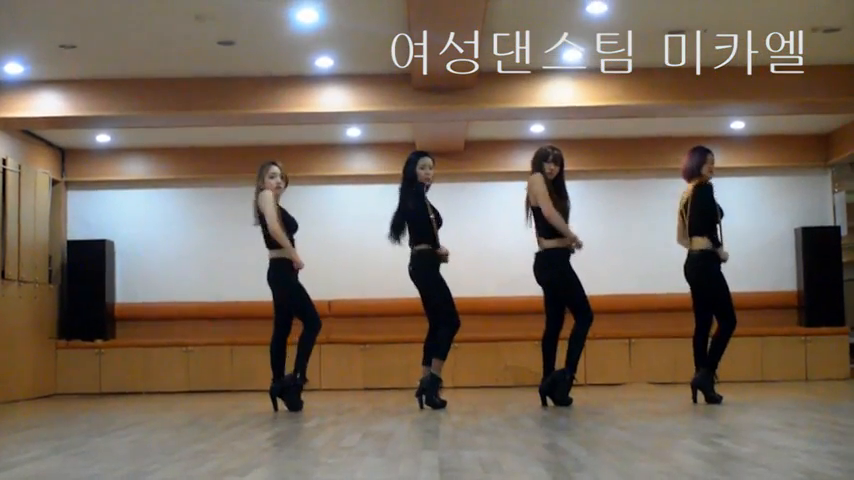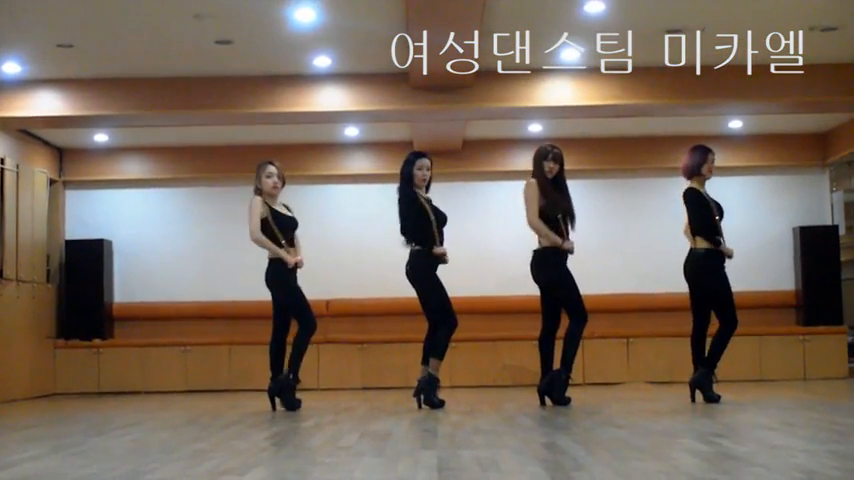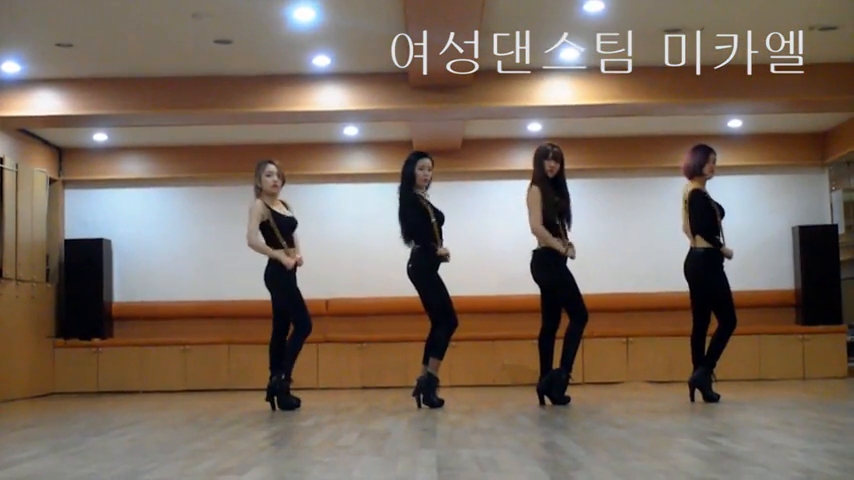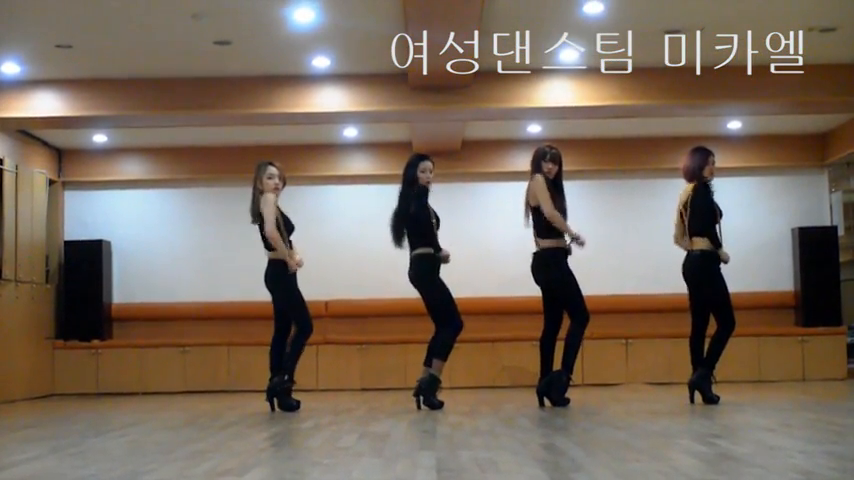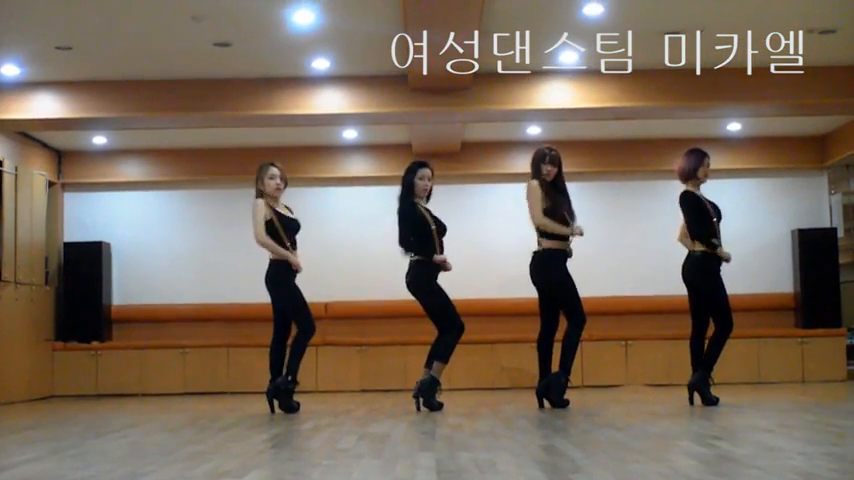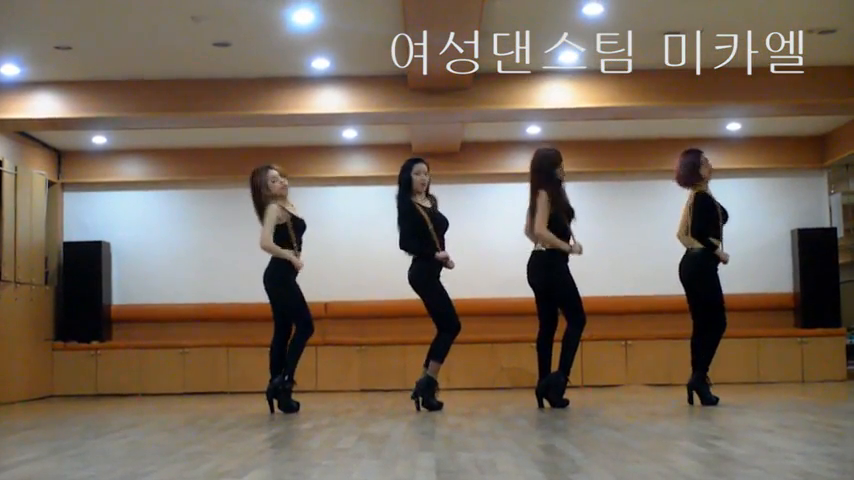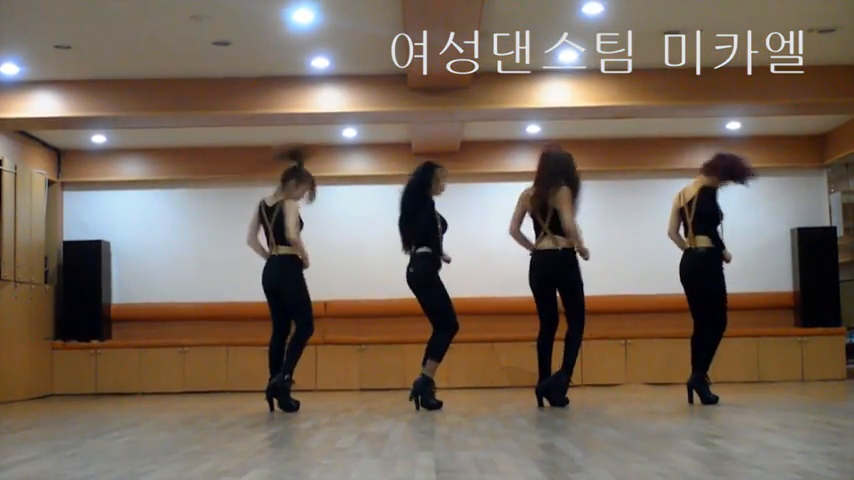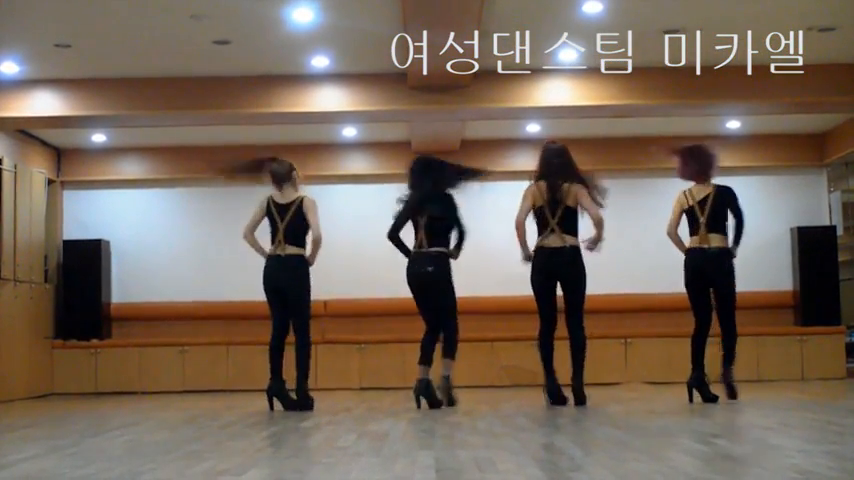
dt=0.3s
person 1, frame 1
left shoulder: (552, 188)
right shoulder: (536, 180)
left elbow: (548, 229)
right elbow: (549, 213)
left wrist: (568, 238)
right wrist: (573, 237)
left hip: (549, 261)
right hip: (553, 261)
left knee: (553, 324)
right knee: (584, 315)
left ankle: (550, 382)
right ankle: (566, 374)
person 1, frame 2
left shoulder: (555, 190)
right shoulder: (533, 184)
left elbow: (557, 223)
right elbow: (533, 221)
left wrist: (565, 242)
right wrist: (561, 242)
left hip: (551, 261)
right hip: (548, 261)
left knee: (550, 323)
right knee: (579, 316)
left ankle: (547, 382)
right ankle: (562, 374)
person 1, frame 3
left shoulder: (555, 189)
right shoulder: (536, 189)
left elbow: (557, 226)
right elbow: (536, 227)
left wrist: (566, 244)
right wrist: (563, 249)
left hip: (551, 261)
right hip: (548, 261)
left knee: (550, 322)
right knee: (579, 315)
left ankle: (547, 381)
right ankle: (561, 374)
person 1, frame 4
left shoulder: (551, 187)
right shoulder: (537, 181)
left elbow: (552, 222)
right elbow: (550, 213)
left wrist: (567, 236)
right wrist: (573, 235)
left hip: (548, 261)
right hip: (550, 261)
left knee: (552, 323)
right knee: (580, 316)
left ankle: (546, 383)
right ankle: (562, 375)
person 1, frame 5
left shoulder: (556, 191)
right shoulder: (535, 186)
left elbow: (553, 225)
right elbow: (538, 220)
left wrist: (569, 233)
right wrist: (571, 230)
left hip: (549, 262)
right hip: (549, 262)
left knee: (548, 325)
right knee: (577, 318)
left ankle: (545, 385)
right ankle: (560, 378)
person 1, frame 6
left shoulder: (542, 193)
right shoulder: (546, 193)
left elbow: (529, 230)
right elbow: (541, 230)
right wrist: (568, 247)
left hip: (538, 264)
right hip: (551, 264)
left knee: (547, 325)
right knee: (576, 319)
left ankle: (545, 384)
right ankle: (559, 378)
person 1, frame 7
left shoulder: (529, 194)
right shoulder: (563, 191)
left elbow: (513, 230)
right elbow: (569, 224)
right wrist: (580, 248)
left hip: (539, 263)
right hip: (562, 261)
left knee: (547, 323)
right knee: (576, 321)
left ankle: (545, 384)
right ankle: (562, 377)
person 1, frame 8
left shoulder: (534, 189)
right shoulder: (576, 188)
left elbow: (519, 221)
right elbow: (597, 217)
left wrist: (525, 250)
right wrist: (597, 238)
left hip: (543, 259)
right hip: (570, 258)
left knee: (547, 323)
right knee: (575, 322)
left ankle: (552, 385)
right ankle: (577, 384)
person 2, frame 1
left shoulder: (687, 194)
right shoulder: (703, 188)
left elbow: (682, 236)
right elbow: (706, 225)
right wrist: (719, 249)
left hip: (695, 262)
right hip: (705, 262)
left knee: (703, 324)
right knee: (727, 320)
left ankle: (702, 377)
right ankle: (705, 374)
person 2, frame 2
left shoulder: (698, 193)
right shoulder: (693, 193)
right elbow: (703, 227)
right wrist: (723, 248)
left hip: (696, 262)
right hip: (706, 262)
left knee: (700, 323)
right knee: (728, 321)
left ankle: (701, 377)
right ankle: (704, 373)
person 2, frame 3
left shoulder: (693, 192)
right shoulder: (697, 193)
right elbow: (703, 228)
right wrist: (723, 248)
left hip: (697, 261)
right hip: (706, 261)
left knee: (700, 322)
right knee: (727, 320)
left ankle: (700, 376)
right ankle: (703, 372)
person 2, frame 4
left shoulder: (688, 194)
right shoulder: (702, 189)
left elbow: (678, 237)
right elbow: (706, 226)
right wrist: (721, 251)
left hip: (693, 263)
right hip: (704, 263)
left knee: (699, 324)
right knee: (726, 322)
left ankle: (699, 377)
right ankle: (703, 374)
person 2, frame 5
left shoulder: (696, 197)
right shoulder: (689, 196)
left elbow: (684, 236)
right elbow: (697, 231)
left wrist: (702, 250)
right wrist: (720, 251)
left hip: (696, 264)
right hip: (703, 265)
left knee: (699, 326)
right knee: (724, 323)
left ankle: (699, 379)
right ankle: (702, 376)
person 2, frame 6
left shoulder: (695, 196)
right shoulder: (704, 196)
left elbow: (682, 233)
right elbow: (698, 231)
right wrist: (719, 252)
left hip: (691, 263)
right hip: (701, 265)
left knee: (701, 325)
right knee: (717, 322)
left ankle: (698, 379)
right ankle: (699, 377)
person 2, frame 7
left shoulder: (682, 195)
right shoulder: (708, 192)
left elbow: (672, 231)
right elbow: (708, 225)
right wrist: (723, 251)
left hip: (687, 262)
right hip: (707, 261)
left knee: (701, 324)
right knee: (717, 321)
left ankle: (698, 377)
right ankle: (699, 376)
person 2, frame 8
left shoulder: (683, 196)
right shoulder: (724, 192)
left elbow: (671, 231)
right elbow: (739, 218)
right wrist: (734, 247)
left hip: (694, 260)
right hip: (718, 258)
left knee: (701, 321)
right knee: (727, 319)
left ankle: (698, 376)
right ankle: (727, 372)
person 3, frame 1
left shoulder: (417, 195)
right shoulder: (416, 192)
left elbow: (426, 228)
right elbow: (421, 221)
left wrist: (437, 249)
right wrist: (437, 248)
left hip: (425, 263)
right hip: (425, 263)
left knee: (437, 323)
right knee: (450, 321)
left ankle: (426, 382)
right ankle: (432, 380)
person 3, frame 2
left shoulder: (426, 200)
right shoulder: (409, 197)
left elbow: (436, 226)
right elbow: (407, 229)
left wrist: (439, 251)
right wrist: (432, 248)
left hip: (426, 266)
right hip: (421, 265)
left knee: (437, 323)
right knee: (447, 321)
left ankle: (424, 382)
right ankle: (430, 381)
person 3, frame 3
left shoulder: (424, 199)
right shoulder: (411, 198)
left elbow: (432, 229)
right elbow: (412, 231)
left wrist: (441, 250)
right wrist: (435, 250)
left hip: (426, 265)
right hip: (423, 265)
left knee: (440, 323)
right knee: (447, 321)
left ankle: (424, 382)
right ankle: (429, 380)
person 3, frame 4
left shoulder: (417, 199)
right shoulder: (417, 196)
right elbow: (421, 225)
left wrist: (438, 253)
right wrist: (439, 250)
left hip: (425, 268)
right hip: (424, 268)
left knee: (444, 325)
right knee: (453, 323)
left ankle: (425, 381)
right ankle: (430, 381)
person 3, frame 5
left shoulder: (425, 210)
right shoulder: (409, 207)
right elbow: (405, 241)
left wrist: (441, 260)
right wrist: (433, 257)
left hip: (426, 276)
right hip: (421, 276)
left knee: (447, 329)
right knee: (454, 326)
left ankle: (425, 384)
right ankle: (430, 382)
person 3, frame 6
left shoulder: (431, 202)
right shoulder: (407, 207)
right elbow: (406, 243)
left wrist: (443, 257)
right wrist: (434, 254)
left hip: (430, 272)
right hip: (423, 272)
left knee: (446, 327)
right knee: (451, 325)
left ankle: (425, 384)
right ankle: (428, 383)
person 3, frame 7
left shoulder: (425, 203)
right shoulder: (423, 202)
left elbow: (412, 237)
right elbow: (419, 236)
right wrist: (440, 254)
left hip: (422, 269)
right hip: (423, 269)
left knee: (441, 326)
right knee: (448, 324)
left ankle: (423, 384)
right ankle: (425, 382)
person 3, frame 8
left shoulder: (412, 202)
right shoulder: (445, 198)
left elbow: (392, 233)
right elbow: (460, 231)
right wrist: (454, 251)
left hip: (415, 267)
right hip: (437, 265)
left knee: (432, 326)
right knee: (449, 325)
left ankle: (423, 383)
right ankle: (446, 381)
person 4, frame 1
left shoulder: (277, 207)
right shoulder: (265, 197)
right elbow: (273, 227)
left wrist: (294, 256)
right wrist: (294, 255)
left hip: (285, 271)
right hip: (281, 271)
left knee: (282, 330)
right knee: (312, 322)
left ankle: (279, 384)
right ankle: (296, 378)
person 4, frame 2
left shoulder: (284, 207)
right shoulder: (258, 202)
left elbow: (293, 237)
right elbow: (255, 235)
left wrist: (298, 256)
right wrist: (284, 255)
left hip: (287, 272)
right hip: (278, 271)
left knee: (281, 330)
right knee: (308, 323)
left ankle: (278, 383)
right ankle: (288, 378)
person 4, frame 3
left shoulder: (284, 205)
right shoulder: (259, 205)
right elbow: (252, 241)
left wrist: (297, 254)
right wrist: (281, 257)
left hip: (287, 272)
right hip: (277, 272)
left knee: (281, 330)
right knee: (303, 325)
left ankle: (277, 384)
right ankle: (281, 380)
person 4, frame 4
left shoulder: (274, 207)
right shoulder: (266, 199)
right elbow: (271, 233)
left wrist: (295, 256)
right wrist: (289, 257)
left hip: (283, 272)
right hip: (279, 272)
left knee: (283, 330)
right knee: (304, 326)
left ankle: (276, 384)
right ankle: (284, 380)
person 4, frame 5
left shoulder: (287, 209)
right shoulder: (261, 204)
right elbow: (261, 238)
left wrist: (292, 258)
right wrist: (290, 257)
left hip: (285, 273)
right hip: (279, 274)
left knee: (281, 332)
right knee: (306, 327)
left ankle: (277, 385)
right ankle: (287, 381)
person 4, frame 6
left shoulder: (286, 207)
right shoulder: (275, 208)
right elbow: (265, 243)
left wrist: (292, 257)
right wrist: (292, 258)
left hip: (278, 274)
right hip: (281, 274)
left knee: (283, 331)
right knee: (305, 326)
left ankle: (276, 385)
right ankle: (283, 381)
person 4, frame 7
left shoulder: (264, 203)
right shoulder: (290, 204)
left elbow: (251, 239)
right elbow: (292, 235)
right wrist: (304, 256)
left hip: (270, 271)
right hip: (288, 269)
left knee: (279, 329)
right knee: (305, 325)
left ankle: (275, 384)
right ankle: (282, 379)
person 4, frame 8
left shoulder: (268, 202)
right shoulder: (306, 202)
left elbow: (247, 233)
right elbow: (317, 235)
left wrist: (266, 254)
right wrist: (312, 257)
left hip: (272, 269)
right hip: (295, 268)
left knee: (279, 329)
right knee: (301, 330)
left ankle: (276, 386)
right ankle: (302, 391)
